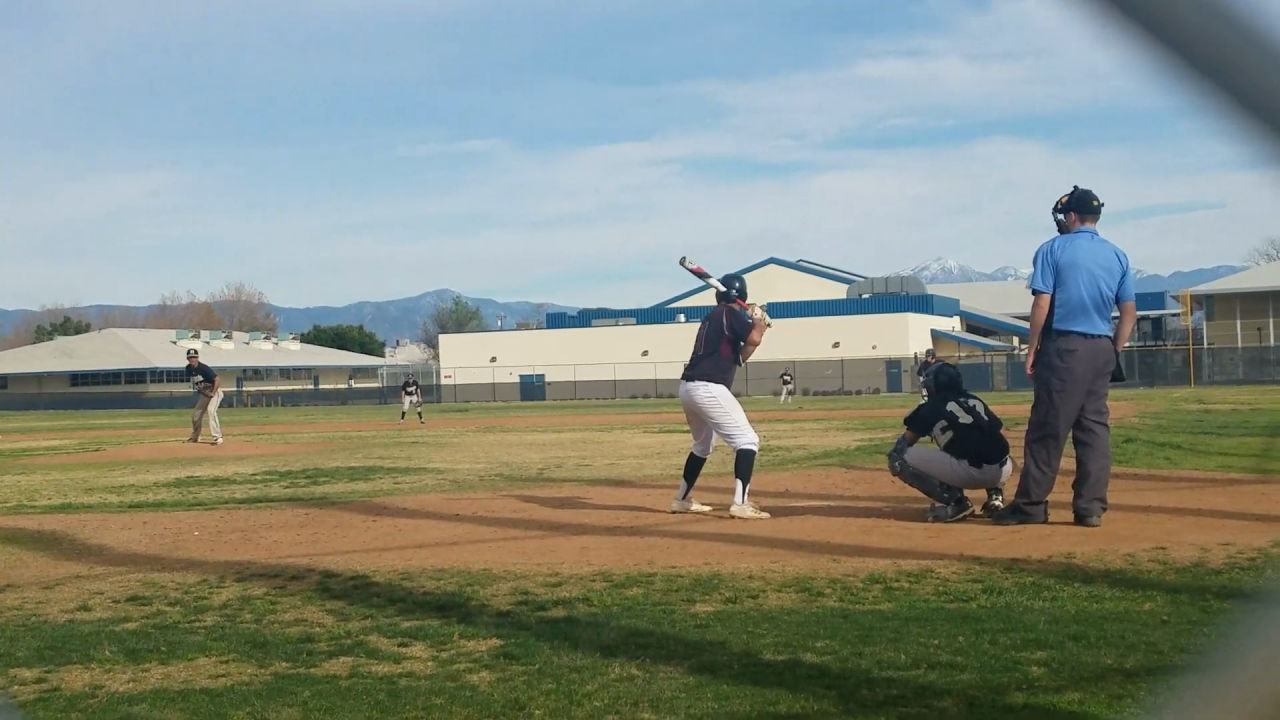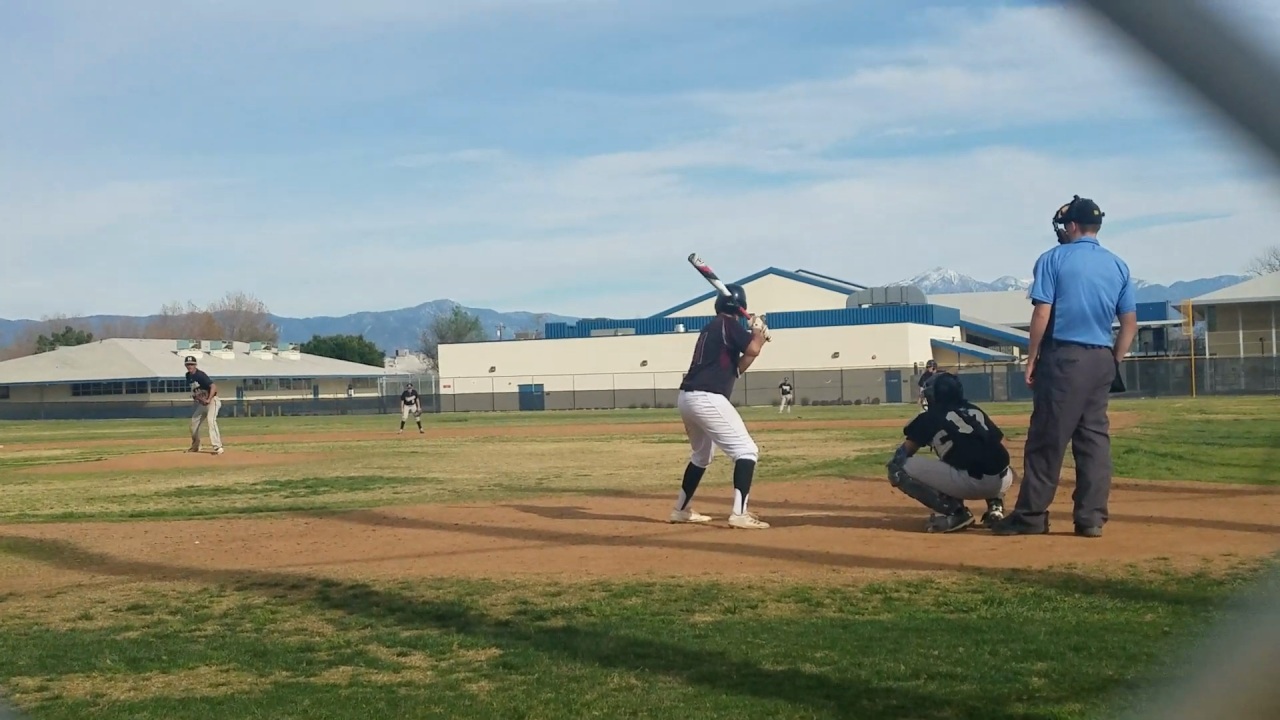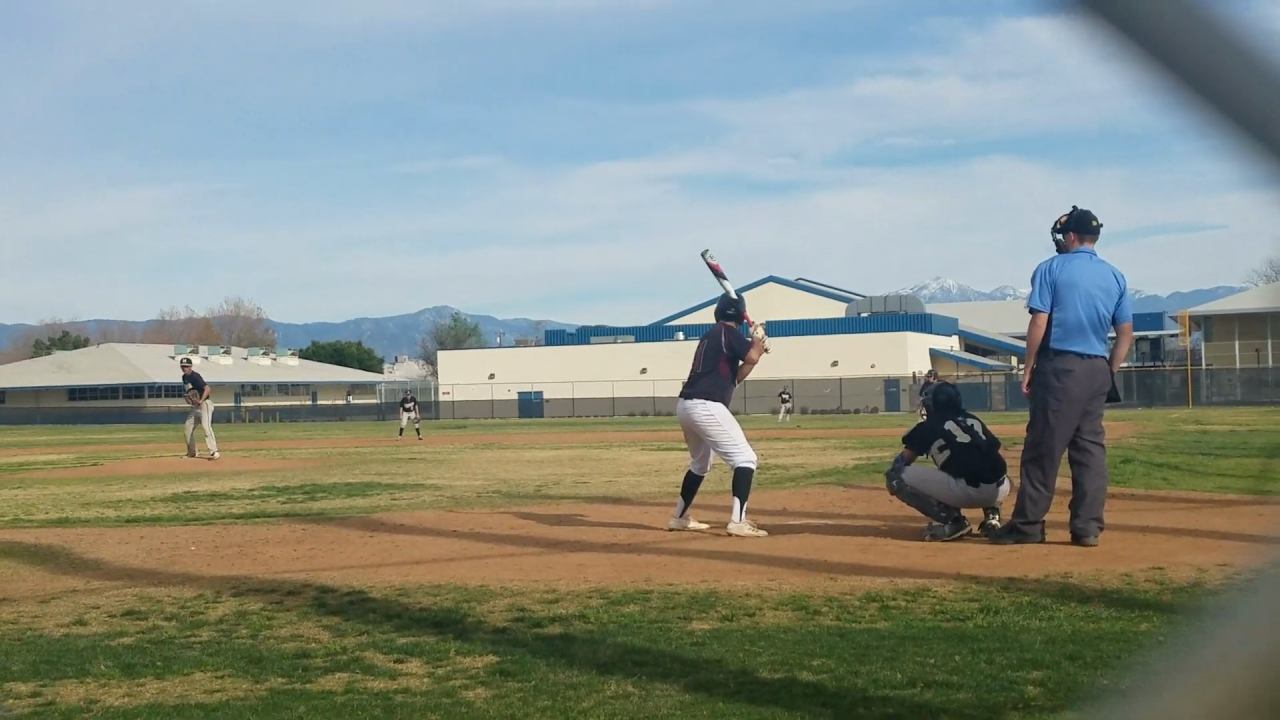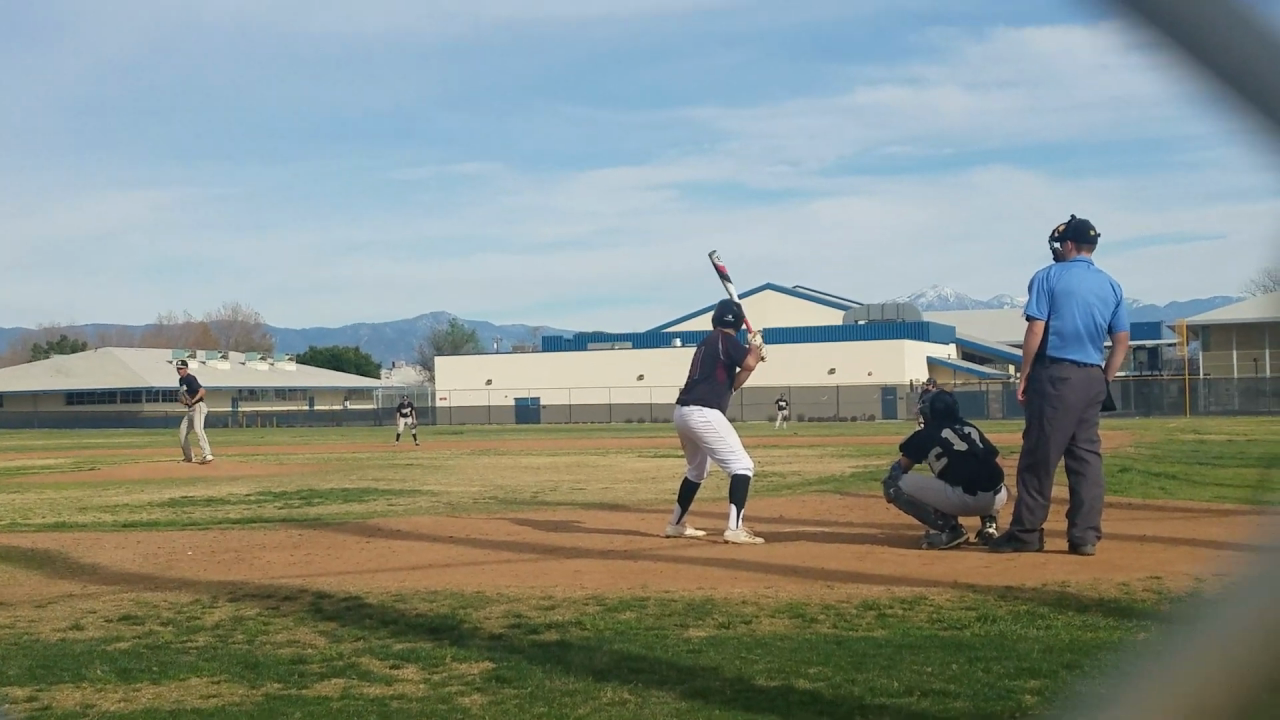
dt=0.1s
person 1, frame 1
left shoulder: (1053, 249)
right shoulder: (1118, 255)
left elbow: (1042, 305)
right elbow: (1128, 312)
left wrist: (1032, 349)
right wrist: (1114, 352)
left hip: (1063, 347)
right hip: (1102, 349)
left knee: (1048, 428)
right knee: (1095, 427)
left ankle: (1031, 505)
right ankle: (1091, 506)
person 1, frame 2
left shoulder: (1053, 259)
right shoulder: (1118, 266)
left elbow: (1042, 314)
right elbow: (1129, 323)
left wrist: (1032, 359)
right wrist: (1113, 362)
left hip: (1063, 358)
right hip: (1101, 360)
left knee: (1047, 438)
right knee: (1095, 438)
left ankle: (1031, 515)
right ankle: (1092, 517)
person 1, frame 3
left shoulder: (1051, 268)
right shoulder: (1115, 276)
left elbow: (1039, 324)
right elbow: (1125, 333)
left wrist: (1028, 368)
right wrist: (1109, 372)
left hip: (1059, 367)
right hip: (1097, 370)
left knee: (1043, 447)
right knee: (1091, 447)
left ankle: (1028, 524)
right ankle: (1088, 526)
person 1, frame 4
left shoulder: (1048, 277)
right shoulder: (1111, 286)
left elbow: (1036, 331)
right elbow: (1121, 342)
left wrist: (1023, 376)
right wrist: (1103, 381)
left hip: (1055, 375)
right hip: (1092, 378)
left knee: (1038, 457)
right knee: (1087, 456)
left ankle: (1028, 532)
right ankle: (1085, 535)
person 2, frame 1
left shoulder: (712, 317)
right shoulder: (729, 314)
left elbow: (739, 358)
right elbow: (754, 339)
left wrist: (758, 325)
right wrist: (757, 321)
left hip: (689, 388)
right hip: (708, 388)
left knee: (703, 445)
right knee: (747, 440)
left ankle: (682, 499)
right ankle: (740, 504)
person 2, frame 2
left shoulder: (711, 328)
right shoulder: (728, 324)
left elbow: (736, 369)
right elbow: (753, 350)
left wrist: (758, 339)
right wrist: (758, 332)
left hip: (688, 398)
right hip: (707, 399)
left knee: (701, 455)
right knee: (746, 450)
left ankle: (681, 509)
right ankle: (739, 513)
person 2, frame 3
left shoulder: (710, 336)
right shoulder: (727, 332)
left elbow: (735, 378)
right elbow: (752, 358)
left wrist: (758, 348)
right wrist: (757, 340)
left hip: (687, 406)
right hip: (706, 406)
left knee: (700, 463)
right knee: (745, 458)
left ankle: (679, 517)
right ankle: (738, 521)
person 2, frame 4
left shoulder: (707, 343)
right shoulder: (725, 339)
left elbow: (732, 385)
right elbow: (748, 364)
left wrist: (755, 356)
right wrist: (755, 347)
left hip: (684, 413)
right hip: (703, 413)
left knee: (697, 470)
right knee: (742, 465)
left ankle: (676, 524)
right ankle: (734, 529)
person 3, frame 1
left shoulder: (929, 408)
right shoulder: (975, 401)
left elbow: (905, 443)
right elbow: (998, 435)
left hip: (969, 472)
right hip: (1003, 470)
left knee: (898, 457)
left ankle: (953, 501)
right ankle: (995, 494)
person 3, frame 2
left shoulder: (930, 417)
right shoulder: (976, 411)
left elbow: (903, 454)
right elbow: (999, 447)
left hip: (969, 483)
right hip: (1003, 481)
left knee: (897, 468)
left ankle: (953, 511)
right ankle: (995, 505)
person 3, frame 3
left shoulder: (928, 426)
right shoulder: (974, 420)
left elbow: (902, 462)
right elbow: (996, 454)
left hip: (967, 491)
right hip: (1000, 490)
left knee: (895, 476)
left ankle: (951, 520)
right ankle: (992, 514)
person 3, frame 4
left shoulder: (925, 434)
right shoulder: (971, 429)
left elbow: (899, 469)
right elbow: (994, 465)
left hip: (963, 499)
right hip: (997, 498)
left knee: (893, 484)
left ankle: (948, 528)
right ankle: (989, 522)
